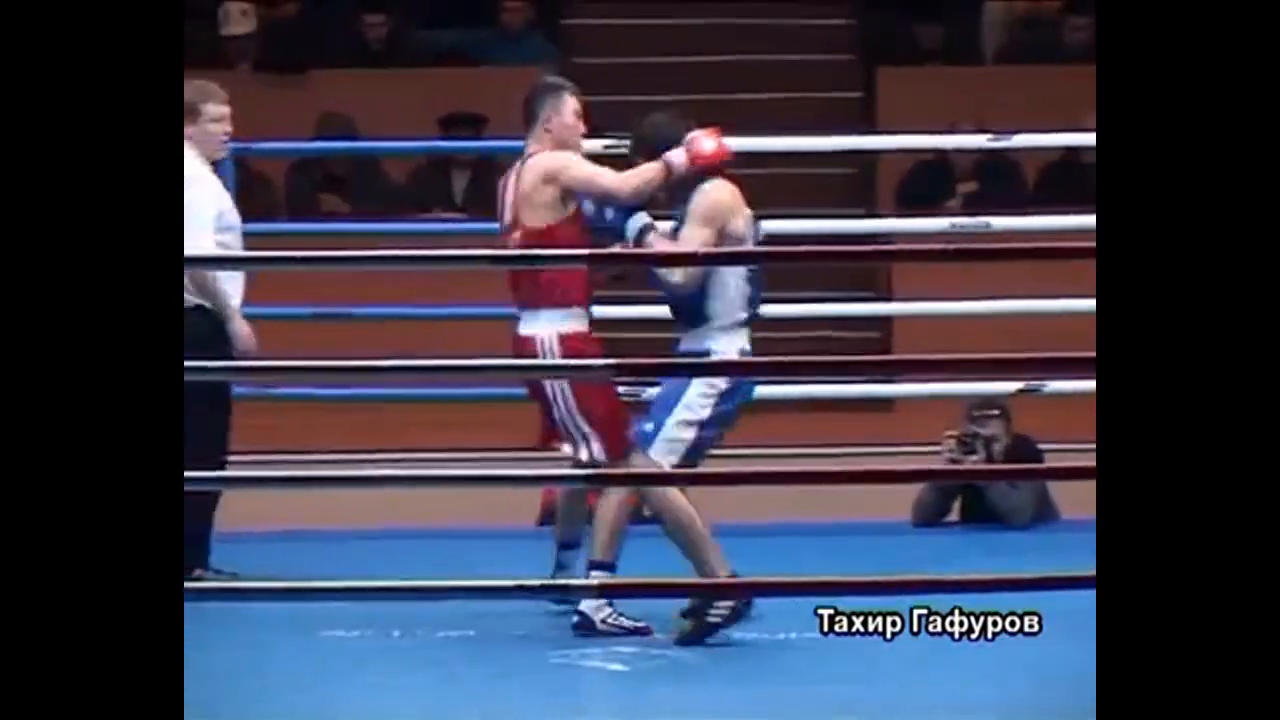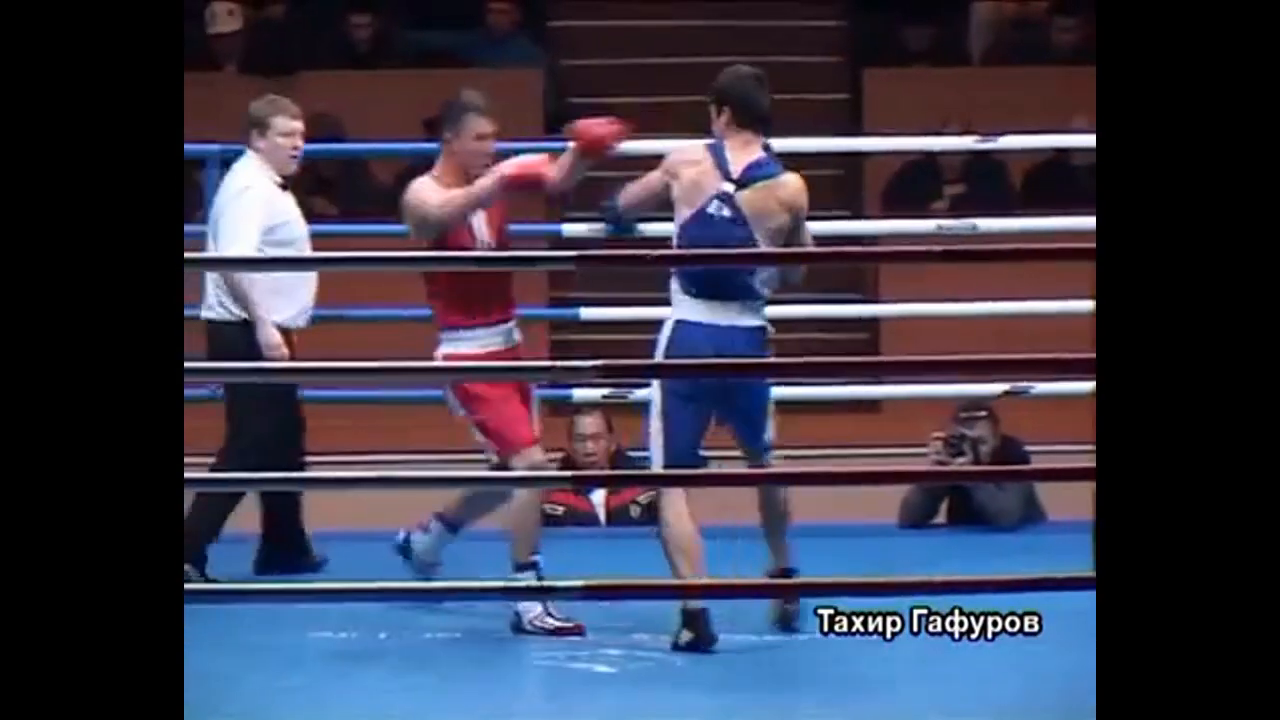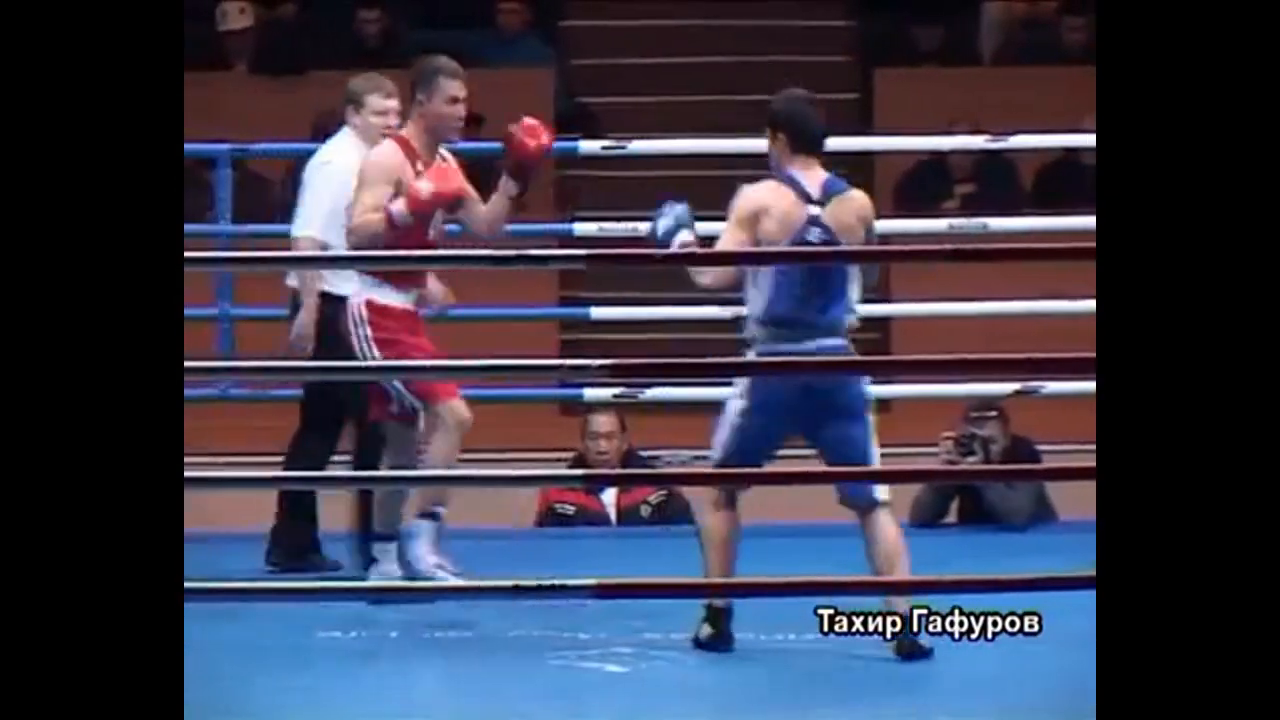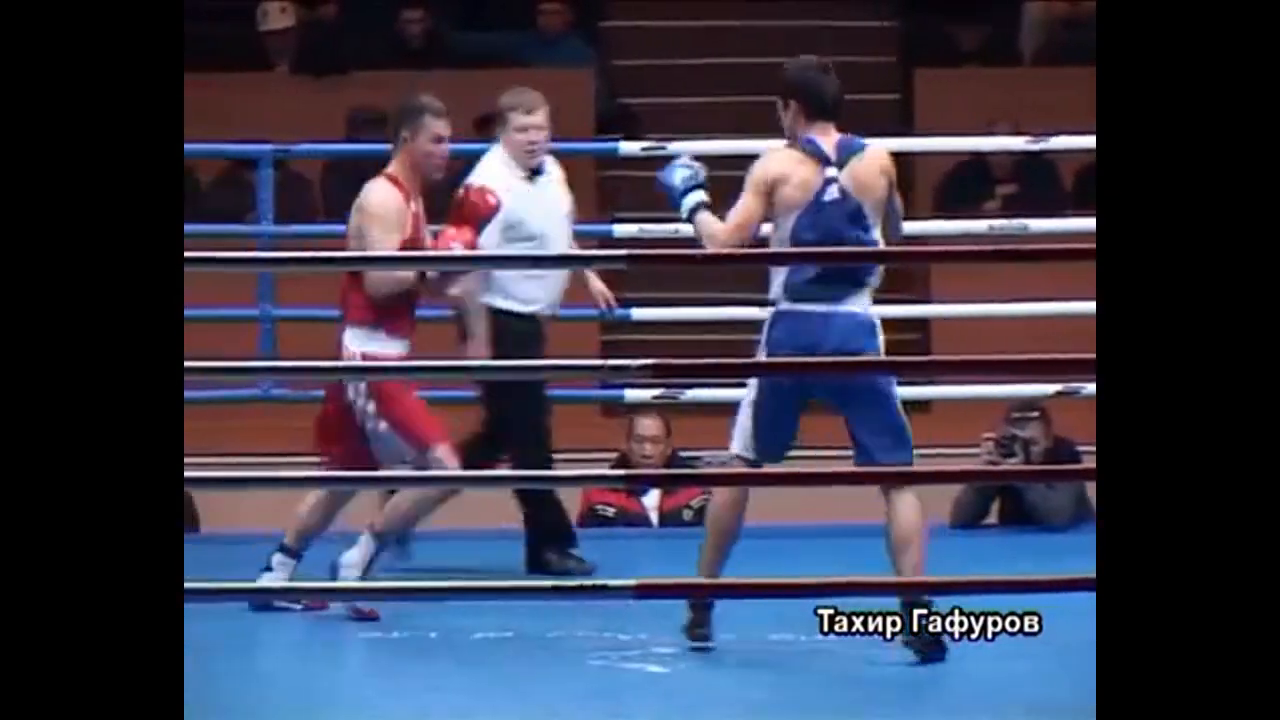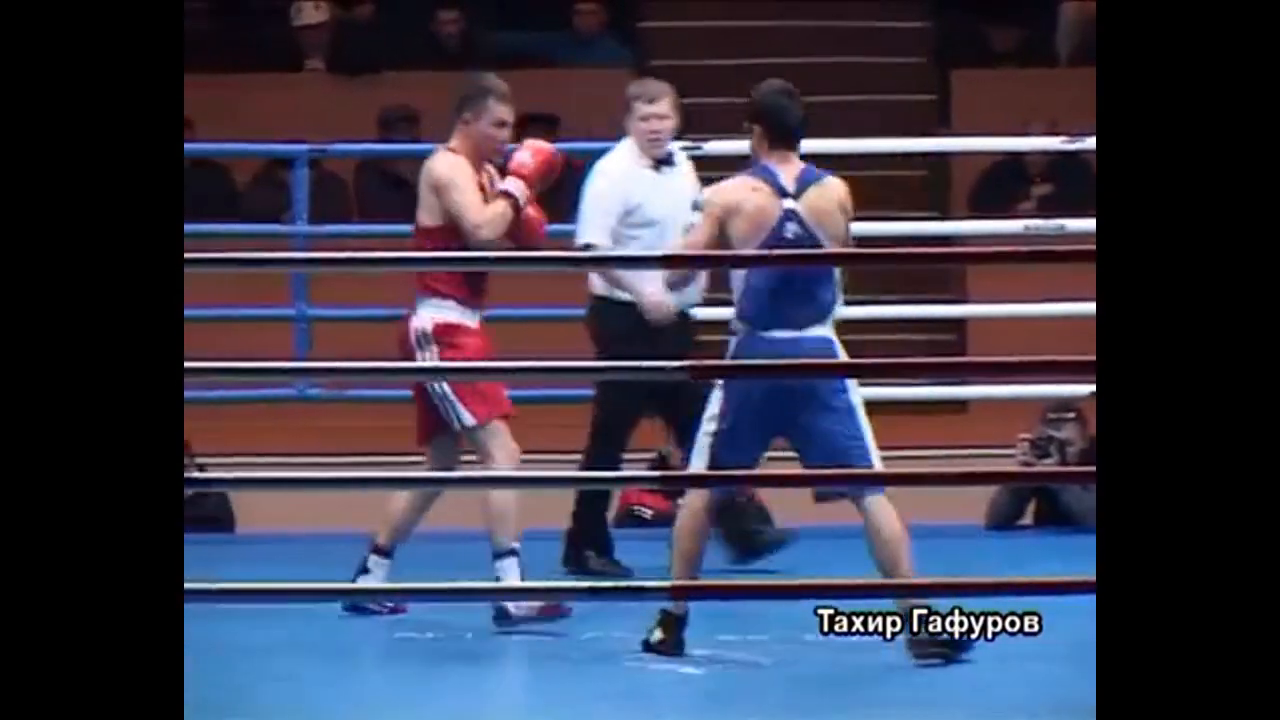
dt=0.3s
person 1, frame 1
left shoulder: (712, 196)
right shoulder: (703, 197)
left elbow: (679, 273)
left wrist: (640, 227)
left hip: (719, 357)
right hip: (701, 353)
left knee: (651, 468)
right knee: (651, 458)
person 1, frame 2
left shoulder: (687, 162)
right shoulder: (790, 188)
left elbow: (628, 202)
right elbow: (795, 271)
left wrist: (616, 213)
left hip: (688, 336)
right hip: (748, 339)
left knee: (671, 483)
right knee: (761, 461)
left ankle: (696, 615)
right ankle: (782, 577)
person 1, frame 3
left shoulder: (756, 200)
right shoulder: (858, 205)
left elbow: (715, 278)
left wrist: (677, 236)
left hip: (771, 362)
right hip: (833, 362)
left knee: (722, 485)
right knee: (873, 501)
left ankle: (719, 618)
right ankle: (904, 626)
person 1, frame 4
left shoulder: (773, 168)
right shoulder: (878, 163)
left elbow: (722, 245)
right elbow: (893, 235)
left wrist: (690, 197)
left hip: (791, 330)
right hip: (855, 330)
left knee: (742, 468)
right knee: (896, 476)
left ankle: (702, 603)
right ankle: (916, 617)
person 1, frame 5
left shoulder: (733, 194)
right shoulder: (837, 192)
left elbow: (675, 266)
left wrist: (711, 220)
left hip: (754, 354)
right hip: (817, 354)
left knee: (704, 489)
right knee: (869, 493)
left ankle: (672, 622)
person 2, frame 1
left shoulder: (519, 177)
right shoulder: (548, 167)
right elbow: (621, 188)
right wrist: (687, 155)
left hip: (547, 335)
right hip: (557, 338)
left knee: (590, 458)
right knee: (615, 468)
left ankle: (566, 569)
right ankle: (593, 604)
person 2, frame 2
left shoulder: (491, 181)
right shoulder: (422, 194)
left elbow: (554, 183)
right elbow: (452, 211)
left wrist: (581, 153)
right wrist: (502, 178)
left hip: (507, 345)
right hip: (466, 355)
left knee: (512, 469)
right knee: (528, 463)
left ankle: (426, 537)
right ankle: (528, 603)
person 2, frame 3
left shoulder: (440, 159)
right shoulder: (387, 157)
left elbow: (486, 229)
right elbow: (359, 233)
left wrist: (517, 174)
right wrist: (405, 205)
left hip: (402, 311)
right hip: (379, 310)
left knee: (408, 442)
right knee: (451, 418)
left ankle: (387, 559)
right ankle: (423, 546)
person 2, frame 4
left shoulder: (411, 197)
right shoulder: (382, 199)
left elbow: (420, 276)
right elbow: (378, 283)
left wrist: (462, 233)
right wrist: (440, 254)
left hip: (382, 355)
right hip: (372, 359)
left knee: (343, 480)
right knee: (443, 469)
left ankle: (276, 578)
right ankle: (357, 562)
person 2, frame 5
left shoulder: (480, 173)
right shoulder: (447, 168)
left elbow: (495, 243)
right elbow: (484, 233)
left wrist: (523, 228)
right wrist: (520, 183)
left hip: (455, 330)
right hip: (444, 330)
left knee: (441, 466)
right knee: (503, 451)
left ankle: (371, 575)
right ankle: (510, 586)
person 3, frame 1
left shoulder: (196, 170)
right shoulder: (196, 178)
right elbow: (196, 259)
right wrist: (232, 318)
left hip: (198, 319)
right hip: (200, 321)
left knee: (200, 437)
right knee: (203, 441)
left ankle: (191, 552)
right ankle: (190, 559)
person 3, frame 2
left shoulder: (269, 186)
right shoulder: (249, 188)
right elbow: (234, 265)
right wrist: (265, 328)
left hip: (264, 331)
right hip: (248, 334)
left knee: (285, 437)
right knee: (251, 445)
left ankle: (284, 546)
right ankle: (190, 545)
person 3, frame 3
right shoulder: (336, 164)
right elbow: (308, 242)
right wrist: (307, 311)
left hip: (354, 308)
right hip: (332, 308)
left knee: (319, 429)
right knee: (375, 421)
left ankle: (290, 543)
person 3, frame 4
left shoulder: (549, 171)
right shoulder: (491, 182)
right elbow: (472, 269)
left wrist: (590, 277)
right wrist: (478, 337)
left hip: (525, 321)
right hip: (499, 320)
left knee: (499, 435)
right knee: (527, 434)
right ankle: (549, 545)
person 3, frame 5
left shoulder: (681, 166)
right shoulder: (613, 172)
right elbow: (592, 247)
left wrist: (706, 279)
right wrist: (640, 291)
left hip: (675, 317)
right hip: (625, 316)
left knee: (699, 425)
right knee: (611, 436)
left ankle: (742, 532)
right ankle: (586, 546)
